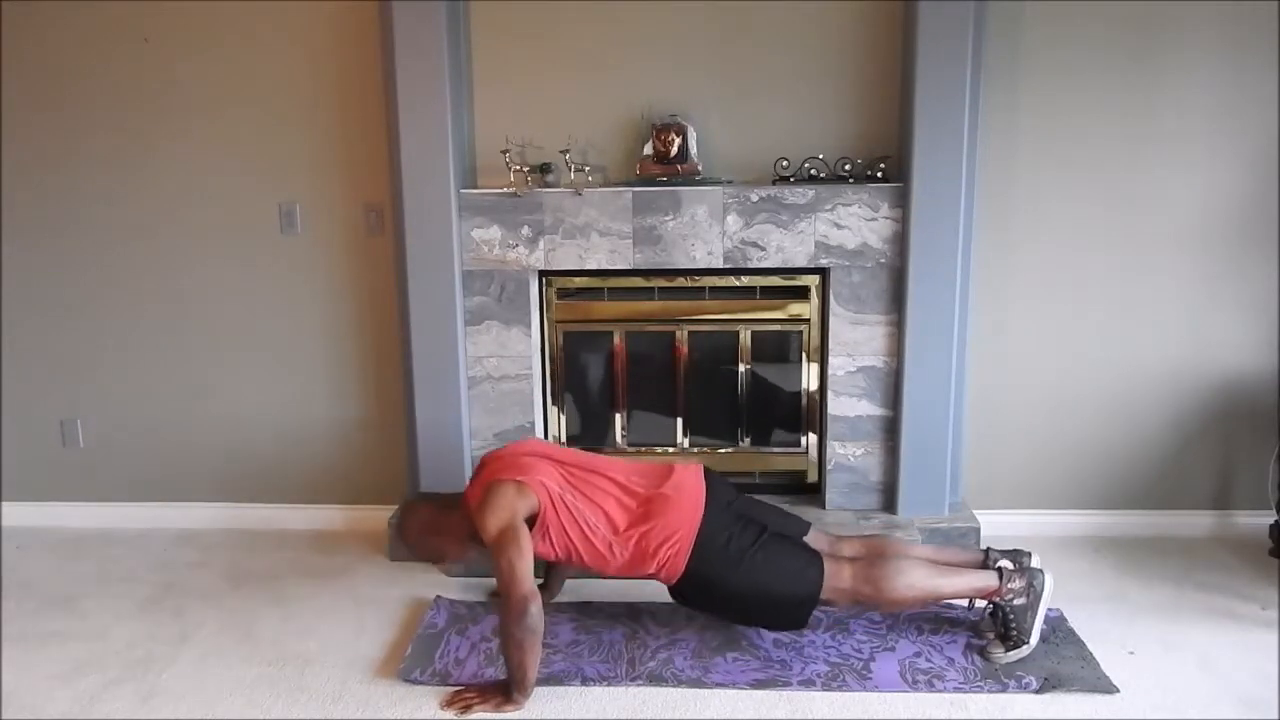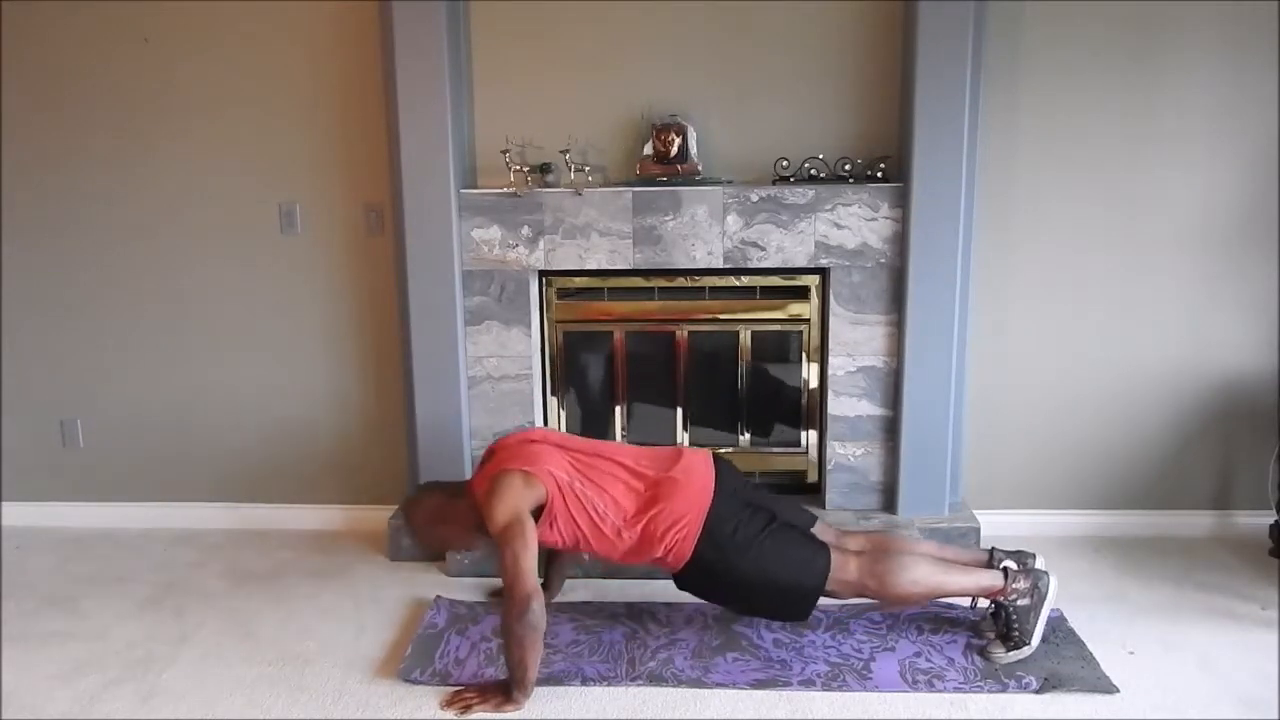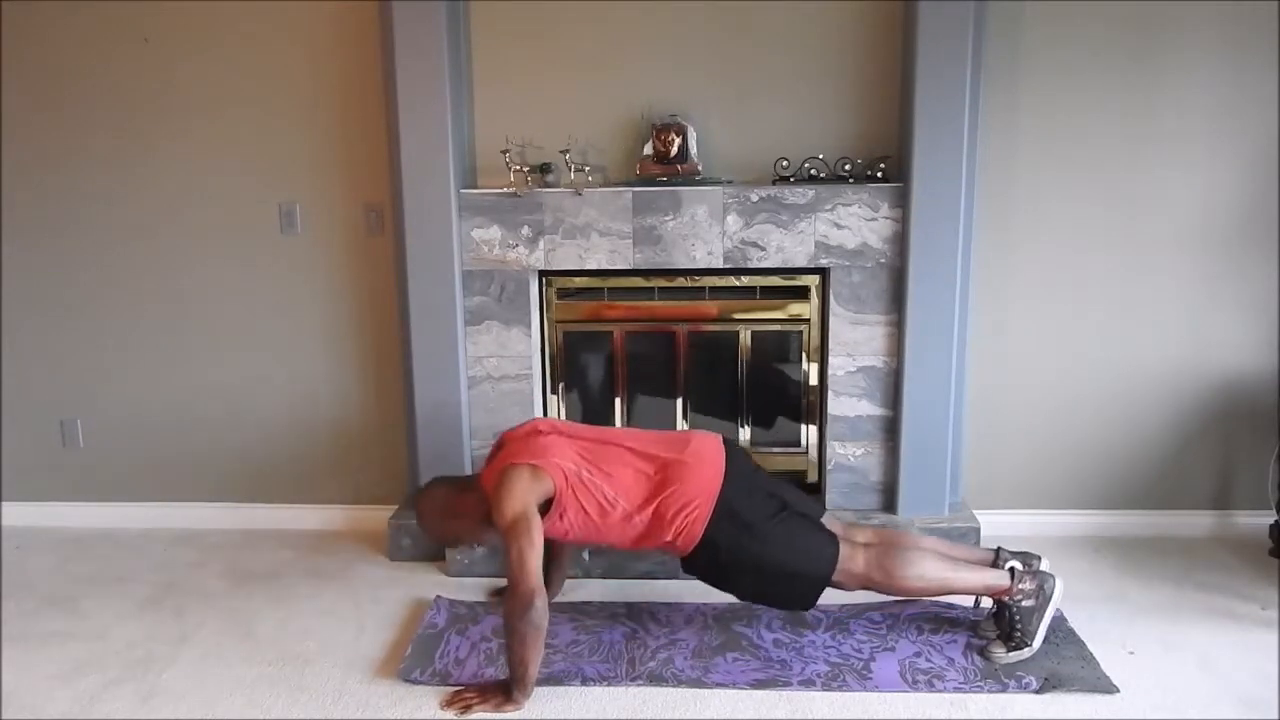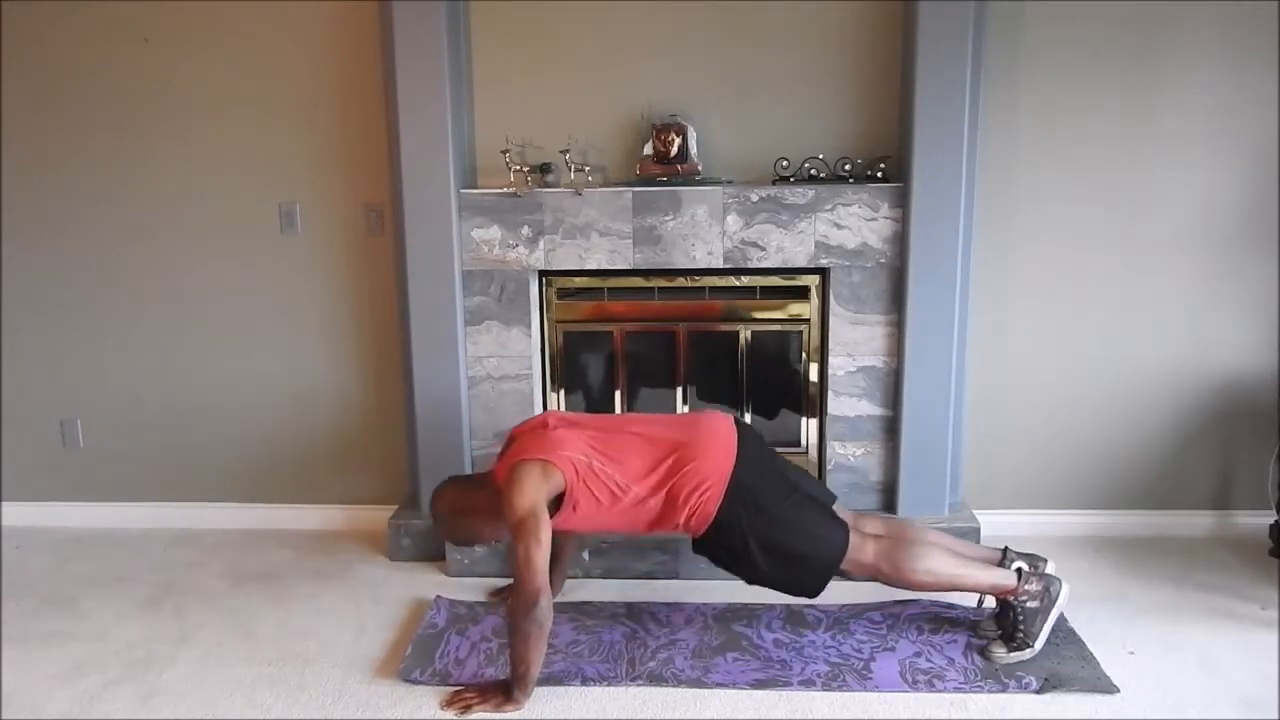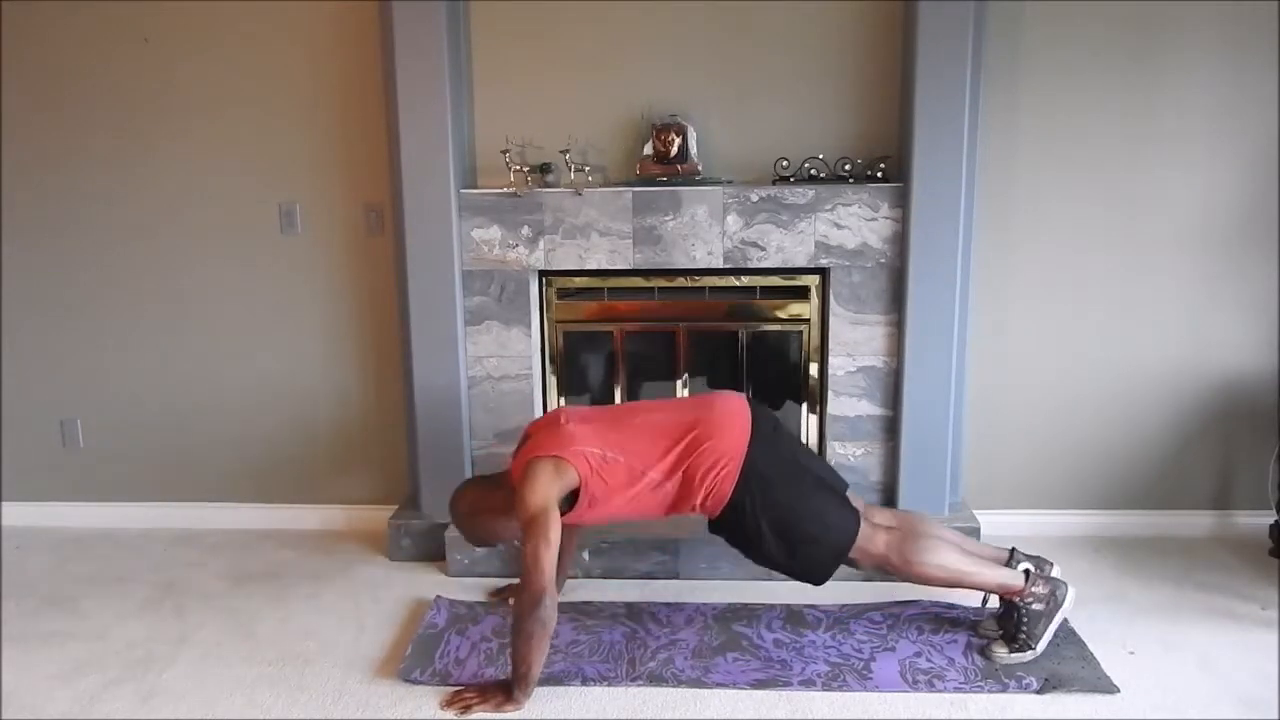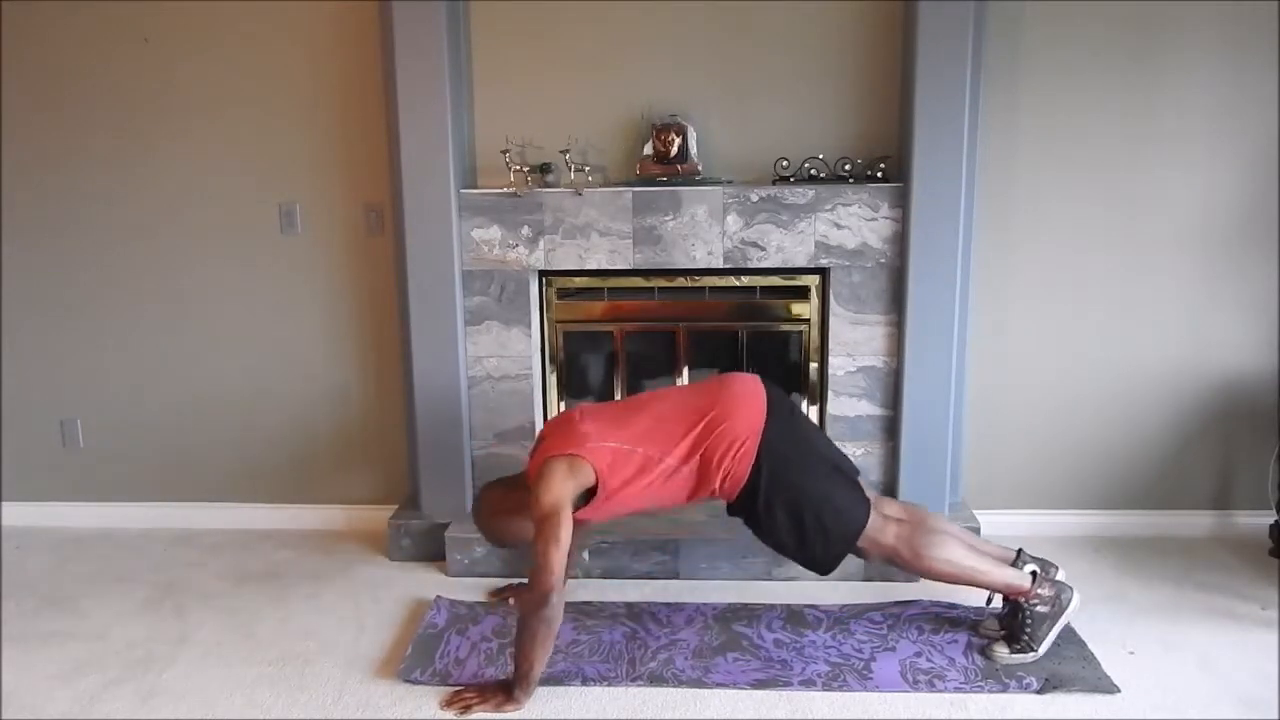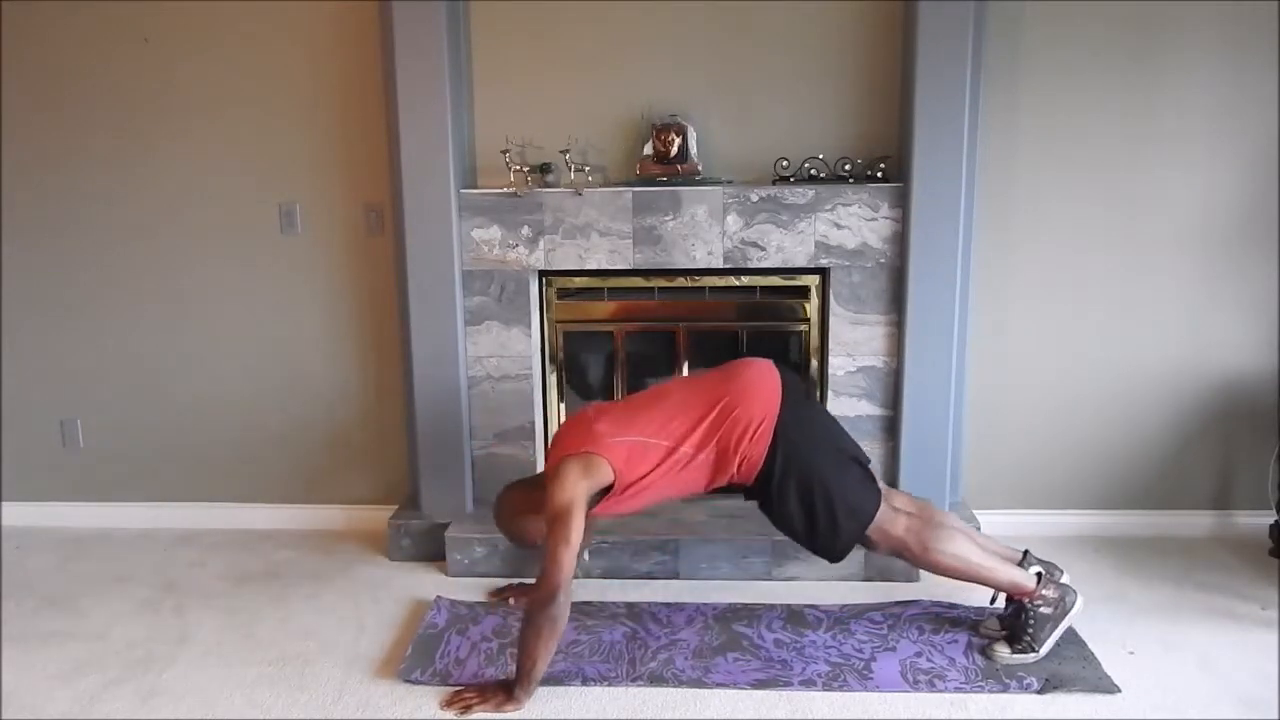
dt=0.1s
person 1, frame 1
left shoulder: (492, 508)
right shoulder: (504, 470)
left elbow: (520, 605)
right wrist: (548, 588)
left hip: (687, 545)
right hip: (690, 494)
left knee: (847, 584)
right knee: (840, 550)
left ankle: (1008, 587)
right ankle: (998, 563)
person 1, frame 2
left shoulder: (501, 498)
right shoulder: (511, 456)
left elbow: (524, 605)
right wrist: (550, 588)
left hip: (694, 527)
right hip: (699, 481)
left knee: (848, 575)
right knee: (842, 545)
left ankle: (1014, 586)
right ankle: (1001, 563)
person 1, frame 3
left shoulder: (509, 492)
right shoulder: (518, 446)
left elbow: (525, 601)
right wrist: (547, 584)
left hip: (700, 511)
right hip: (707, 464)
left knee: (855, 565)
right knee: (849, 537)
left ankle: (1018, 586)
right ankle: (1006, 563)
person 1, frame 4
left shoulder: (519, 487)
right shoulder: (528, 444)
left elbow: (530, 601)
right wrist: (549, 584)
left hip: (716, 488)
right hip: (721, 446)
left knee: (860, 556)
right knee: (859, 530)
left ankle: (1026, 588)
right ankle: (1015, 566)
person 1, frame 5
left shoulder: (533, 485)
right shoulder: (542, 441)
left elbow: (537, 598)
right wrist: (547, 583)
left hip: (726, 467)
right hip: (732, 424)
left knee: (870, 546)
right knee: (868, 520)
left ankle: (1030, 588)
right ankle: (1020, 566)
person 1, frame 6
left shoulder: (549, 484)
right shoulder: (557, 445)
left elbow: (546, 598)
right wrist: (541, 587)
left hip: (746, 442)
right hip: (748, 409)
left knee: (879, 537)
right knee: (879, 515)
left ankle: (1037, 590)
right ankle: (1025, 569)
person 1, frame 7
left shoulder: (565, 482)
right shoulder: (571, 448)
left elbow: (554, 596)
right elbow: (579, 521)
right wrist: (545, 586)
left hip: (759, 427)
right hip: (760, 392)
left knee: (888, 528)
right knee: (886, 507)
left ankle: (1040, 592)
right ankle: (1028, 568)
